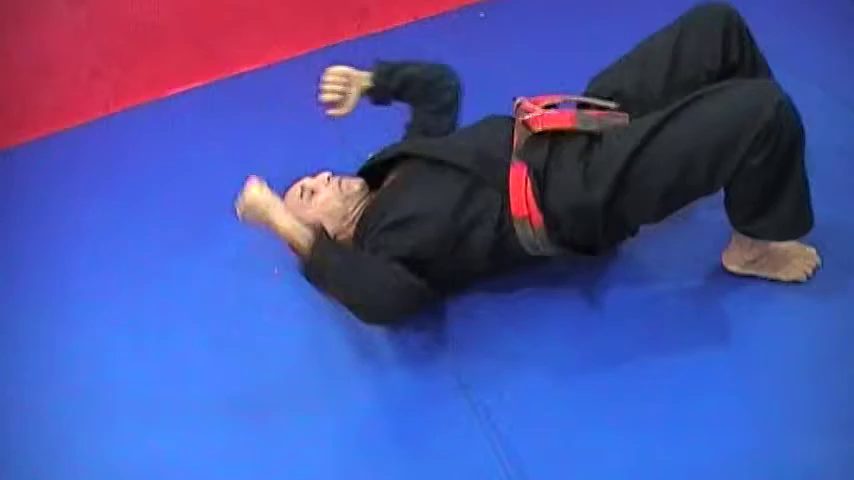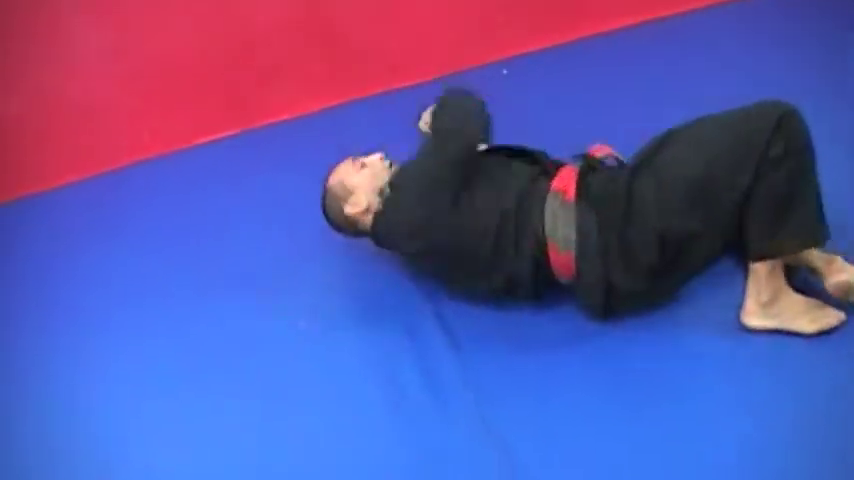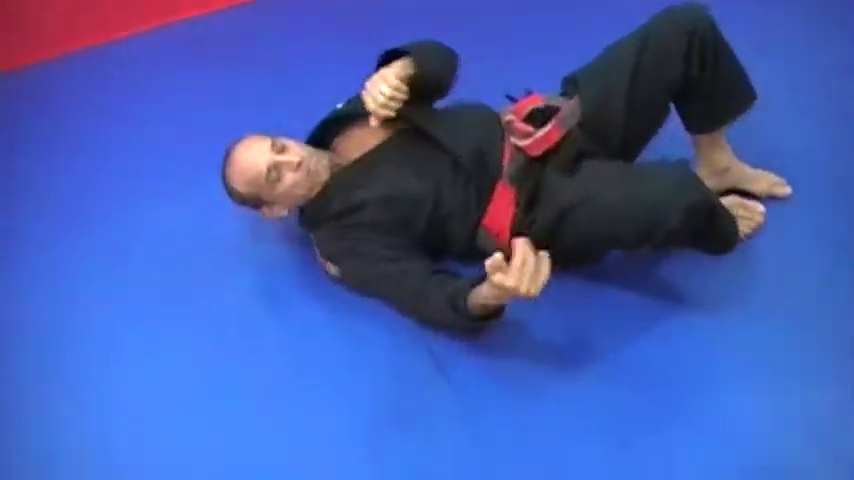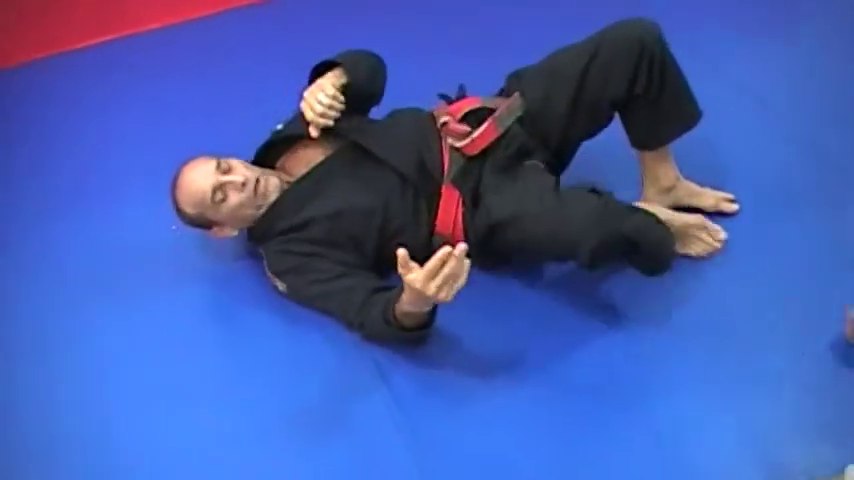
dt=1s
person 1, frame 1
left shoulder: (394, 178)
right shoulder: (381, 250)
left elbow: (440, 82)
right elbow: (388, 299)
left wrist: (370, 79)
right wrist: (294, 234)
left hip: (579, 128)
right hip: (585, 194)
right knee: (766, 110)
left ankle: (762, 184)
right ankle: (753, 249)
person 1, frame 2
left shoulder: (411, 214)
right shoulder: (412, 205)
right elbow: (461, 108)
left wrist: (458, 139)
right wrist: (450, 120)
left hip: (600, 217)
right hip: (612, 237)
right knee: (772, 125)
right ankle: (767, 296)
person 1, frame 3
left shoulder: (357, 115)
right shoulder: (344, 239)
left elbow: (442, 62)
right elbow: (432, 296)
left wrist: (398, 72)
right wrist: (490, 294)
left hip: (551, 126)
right hip: (542, 212)
right knee: (675, 198)
left ankle: (715, 166)
right ankle: (712, 222)
person 1, frame 4
left shoulder: (296, 134)
right shoulder: (289, 253)
left elbow: (369, 69)
right elbow: (372, 313)
left wrist: (331, 81)
right wrist: (413, 300)
left hip: (488, 125)
right hip: (479, 206)
left knee: (635, 40)
right knee: (589, 224)
left ankle: (662, 184)
right ankle: (652, 225)
